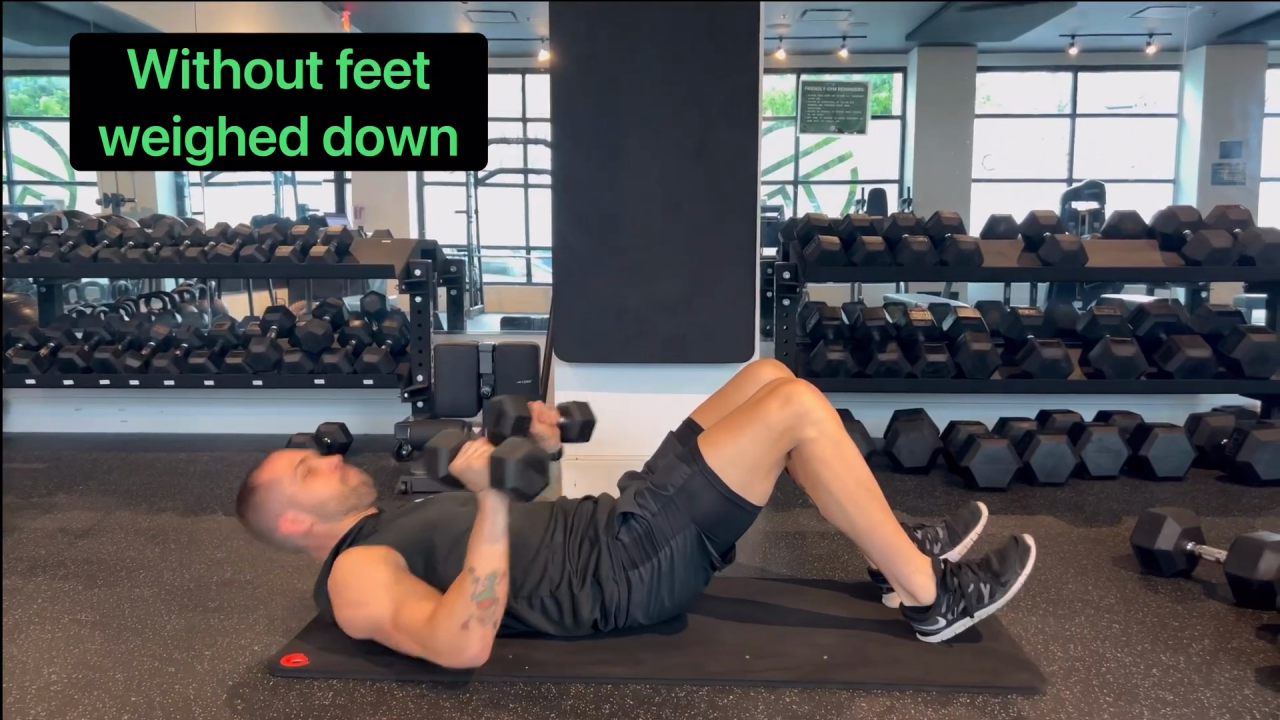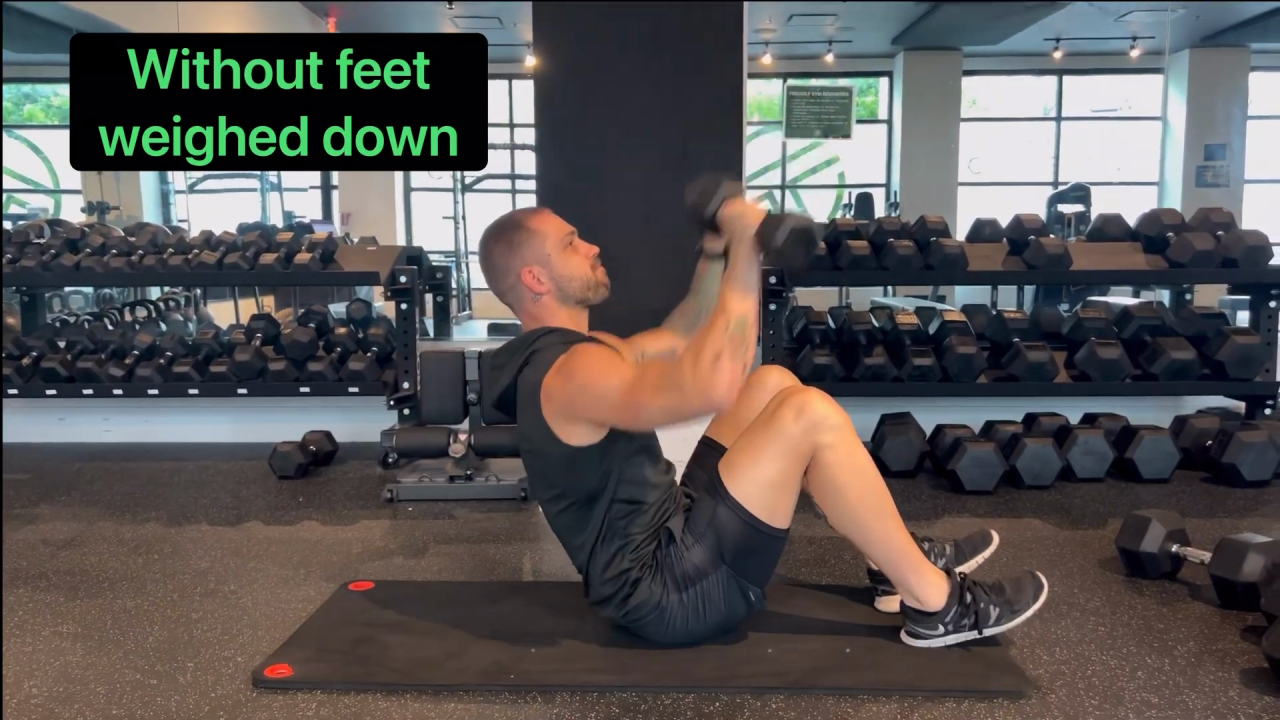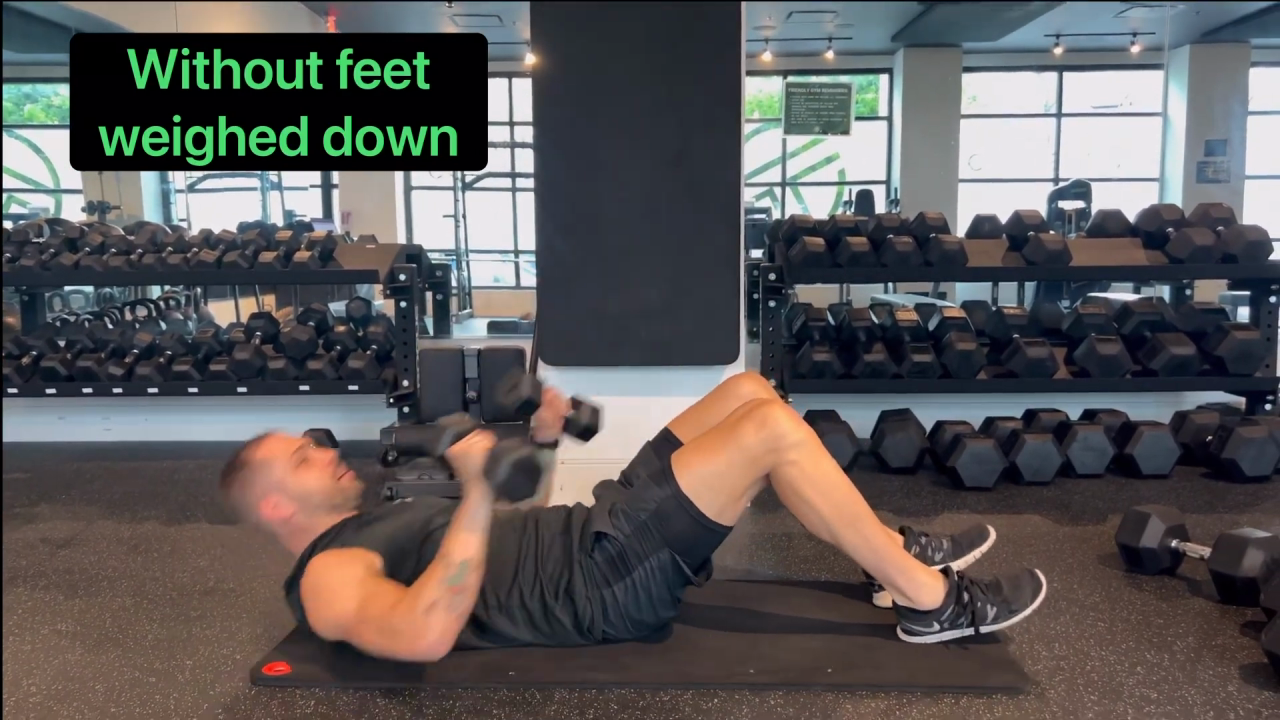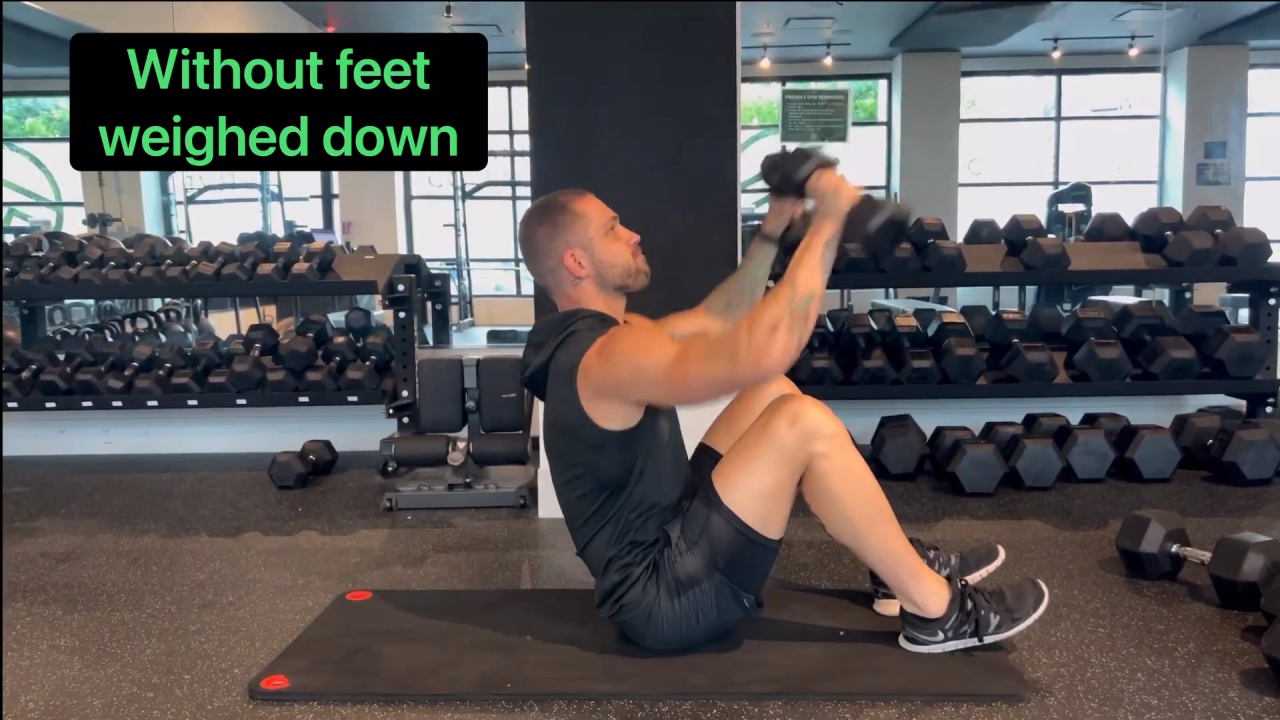
dt=1s
person 1, frame 1
left shoulder: (396, 525)
right shoulder: (359, 577)
right elbow: (466, 644)
left wrist: (538, 459)
right wrist: (490, 499)
left hip: (614, 526)
right hip: (627, 570)
left knee: (770, 375)
right knee: (797, 407)
left ankle: (897, 550)
right ankle: (931, 595)
person 1, frame 2
left shoulder: (566, 355)
right shoulder: (572, 373)
left elbow: (678, 342)
right elbow: (713, 389)
left wrist: (715, 250)
right wrist: (744, 254)
left hip: (670, 545)
right hip: (667, 591)
left knee: (775, 385)
right knee: (810, 414)
left ankle: (901, 564)
right ankle: (934, 604)
person 1, frame 3
left shoulder: (372, 524)
right shoulder: (332, 578)
right elbow: (427, 634)
left wrist: (535, 443)
right wrist: (474, 493)
left hip: (597, 532)
right hip: (606, 585)
left knee: (749, 390)
right knee: (773, 428)
left ankle: (895, 550)
right ankle: (930, 599)
person 1, frame 4
left shoulder: (601, 334)
right shoulder: (611, 355)
left elbow: (718, 321)
right elbow: (763, 352)
left wrist: (772, 231)
right wrist: (828, 222)
left hip: (670, 547)
right hip: (664, 595)
left knee: (776, 397)
right knee: (805, 423)
left ankle: (901, 566)
right ankle: (935, 612)
